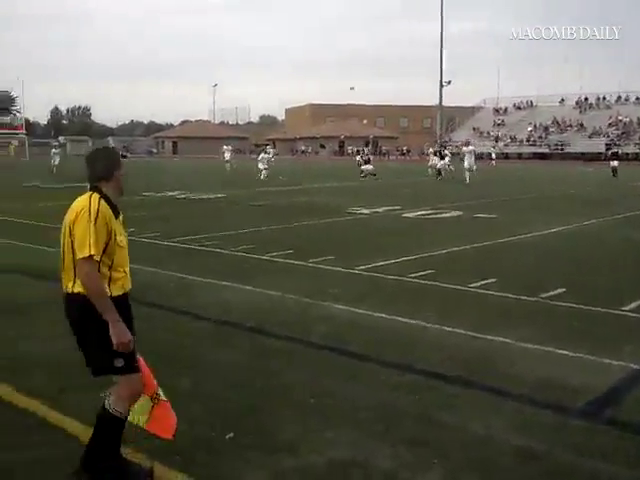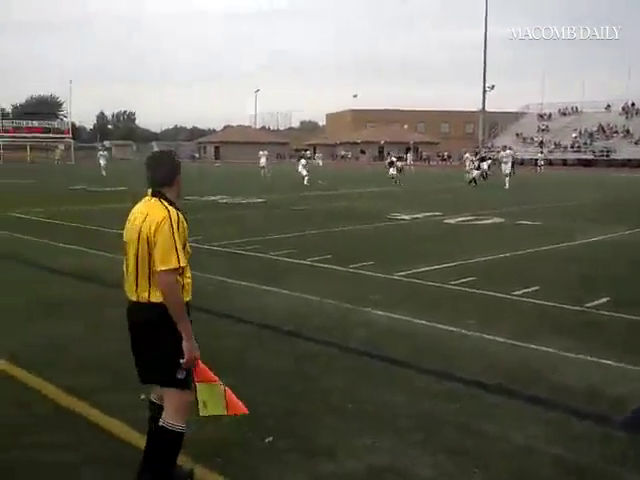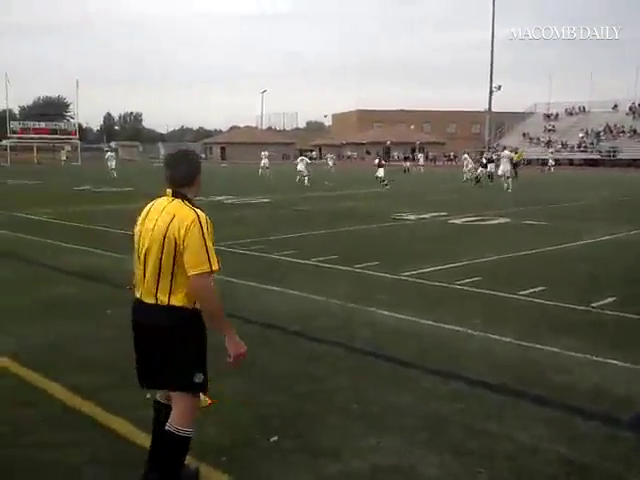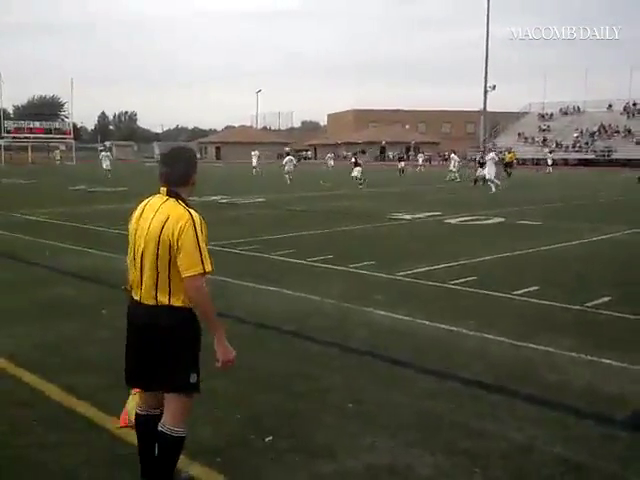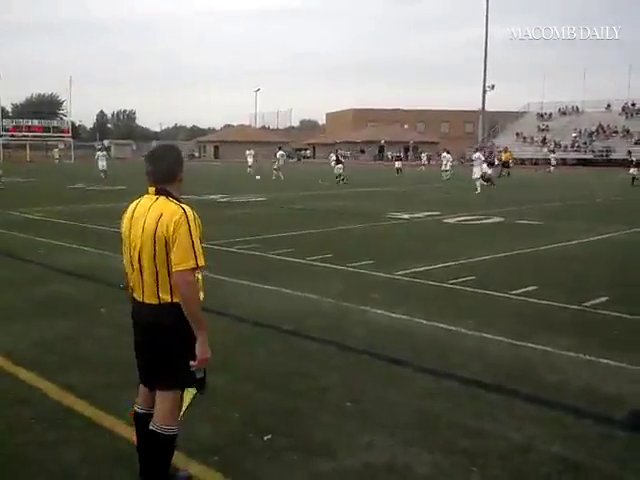
dt=0.3s
person 1, frame 1
left shoulder: (103, 208)
right shoulder: (92, 208)
right elbow: (86, 271)
right wrist: (115, 323)
left hip: (107, 304)
right hip: (93, 308)
left knee: (124, 381)
right knee: (129, 384)
person 1, frame 2
left shoulder: (142, 209)
right shoulder: (168, 216)
right elbow: (167, 281)
right wrist: (188, 336)
left hip: (142, 310)
right hip: (162, 315)
left knee: (164, 388)
right knee: (180, 400)
person 1, frame 3
left shoulder: (149, 210)
right shoulder: (193, 219)
right elbow: (201, 285)
right wrist: (230, 335)
left hip: (144, 312)
right hip: (177, 318)
left knee: (166, 390)
right knee: (186, 403)
person 1, frame 4
left shoulder: (142, 208)
right shoulder: (187, 219)
right elbow: (194, 287)
right wrist: (220, 339)
left hip: (139, 313)
right hip: (173, 319)
left knee: (148, 398)
right knee: (178, 403)
person 1, frame 5
left shoulder: (133, 210)
right shoulder: (179, 215)
right elbow: (184, 282)
right wrist: (201, 337)
left hip: (142, 311)
right hip: (172, 315)
left knee: (147, 390)
right knee: (168, 401)
